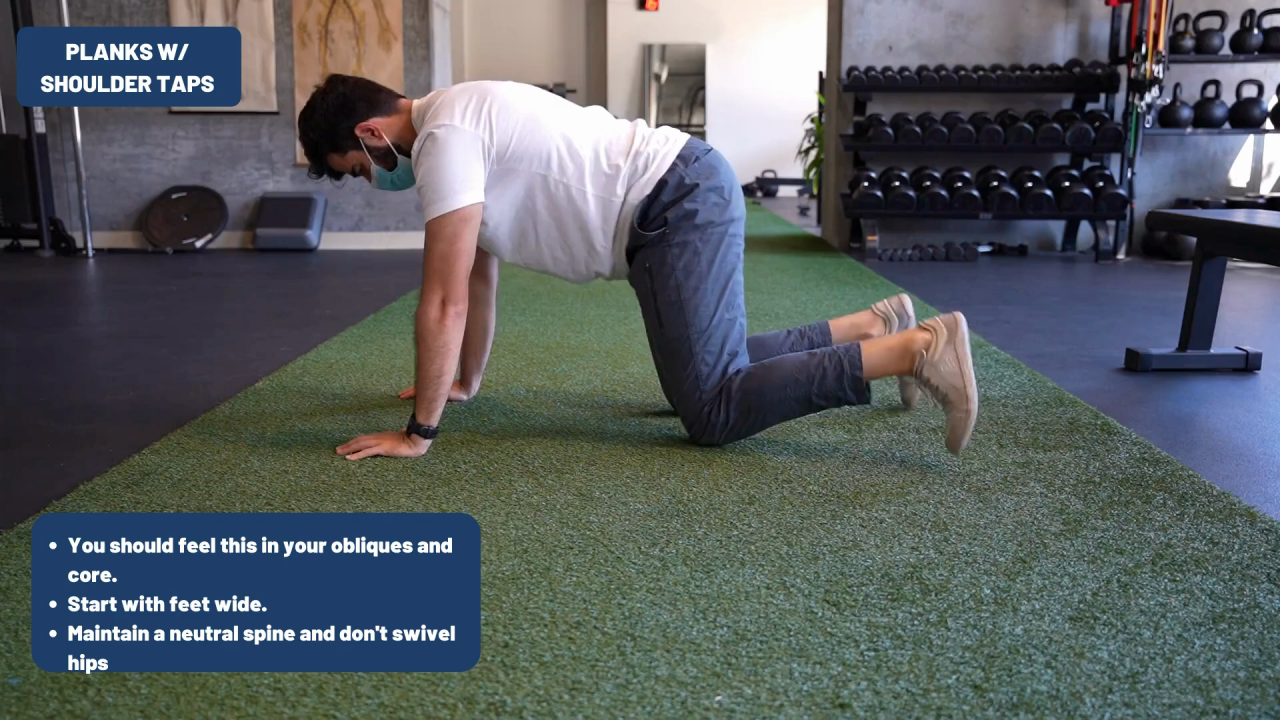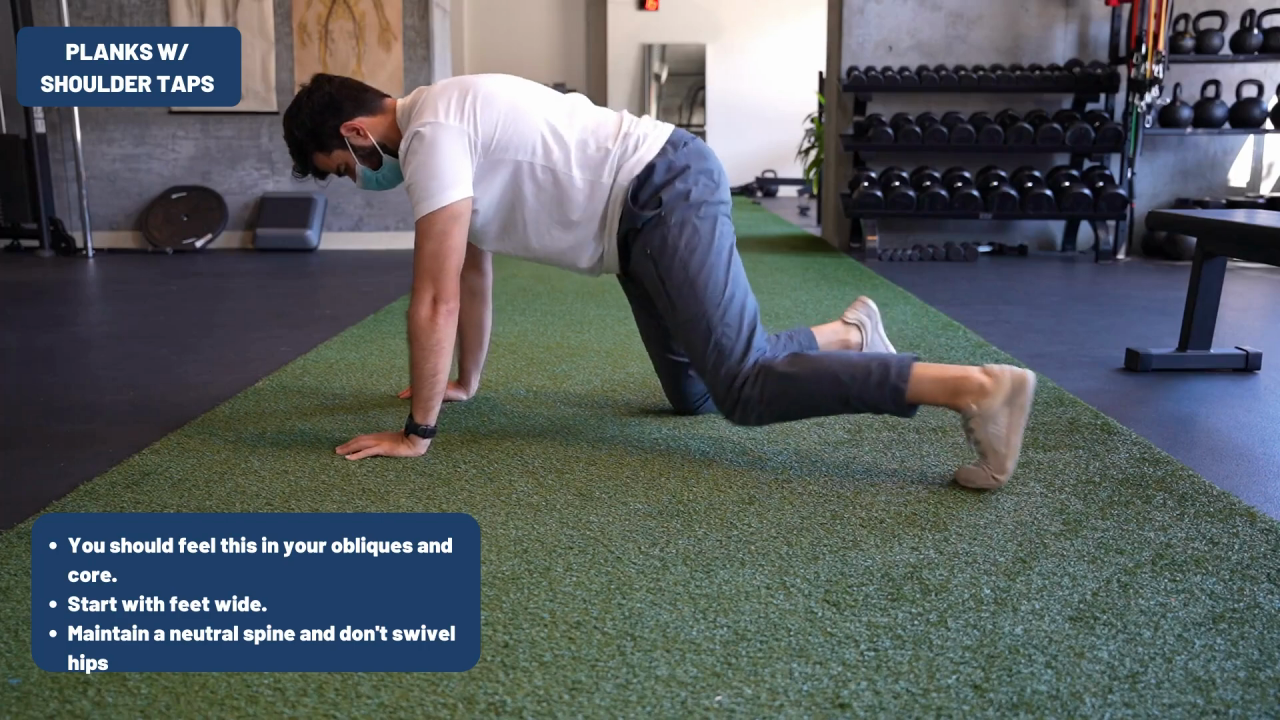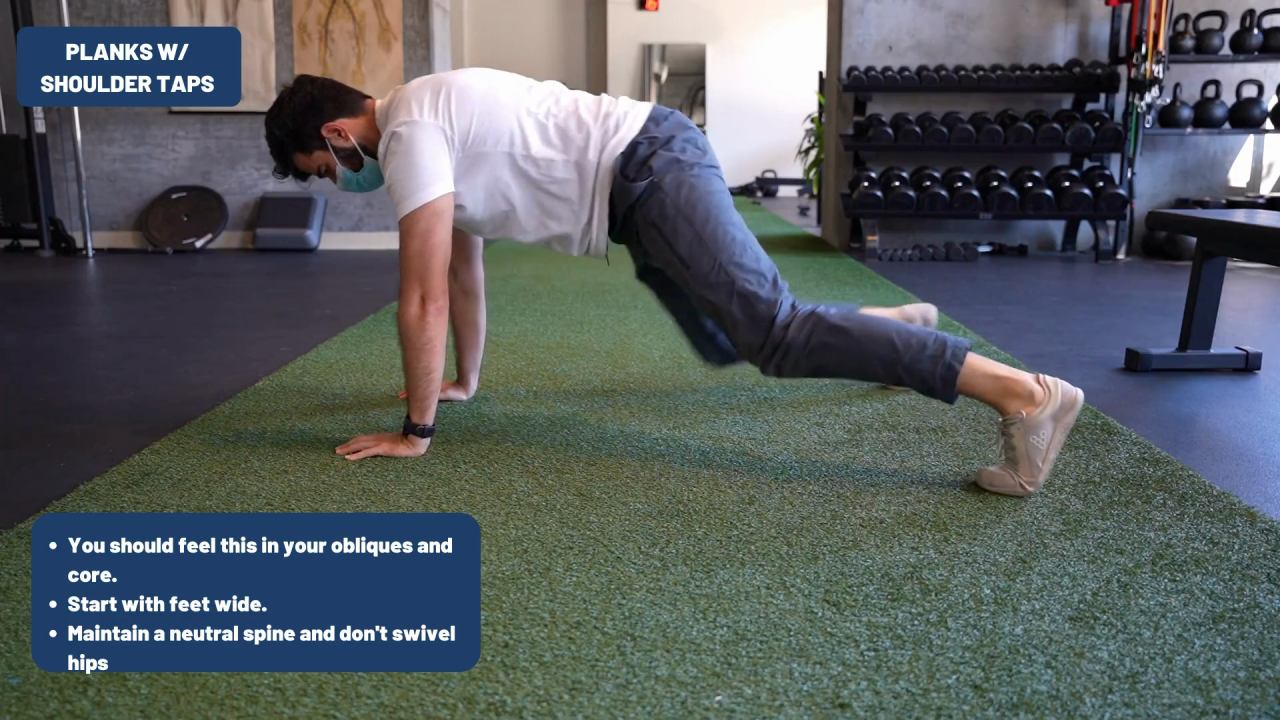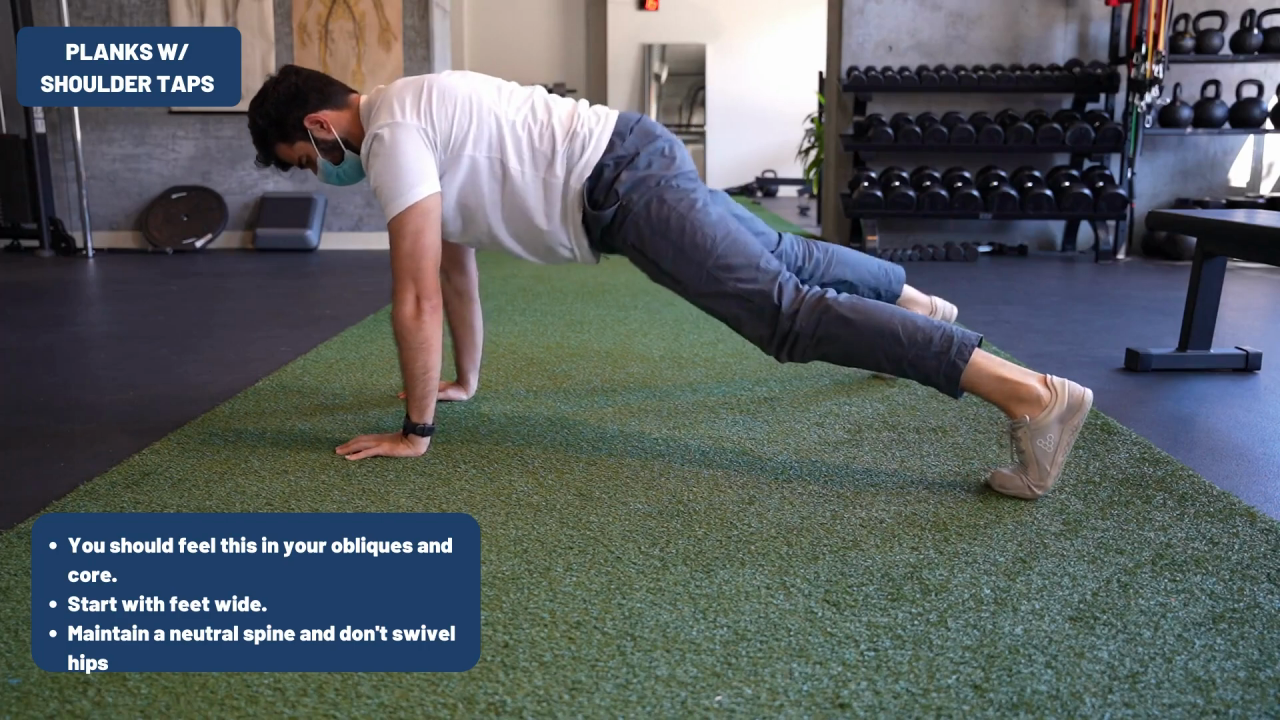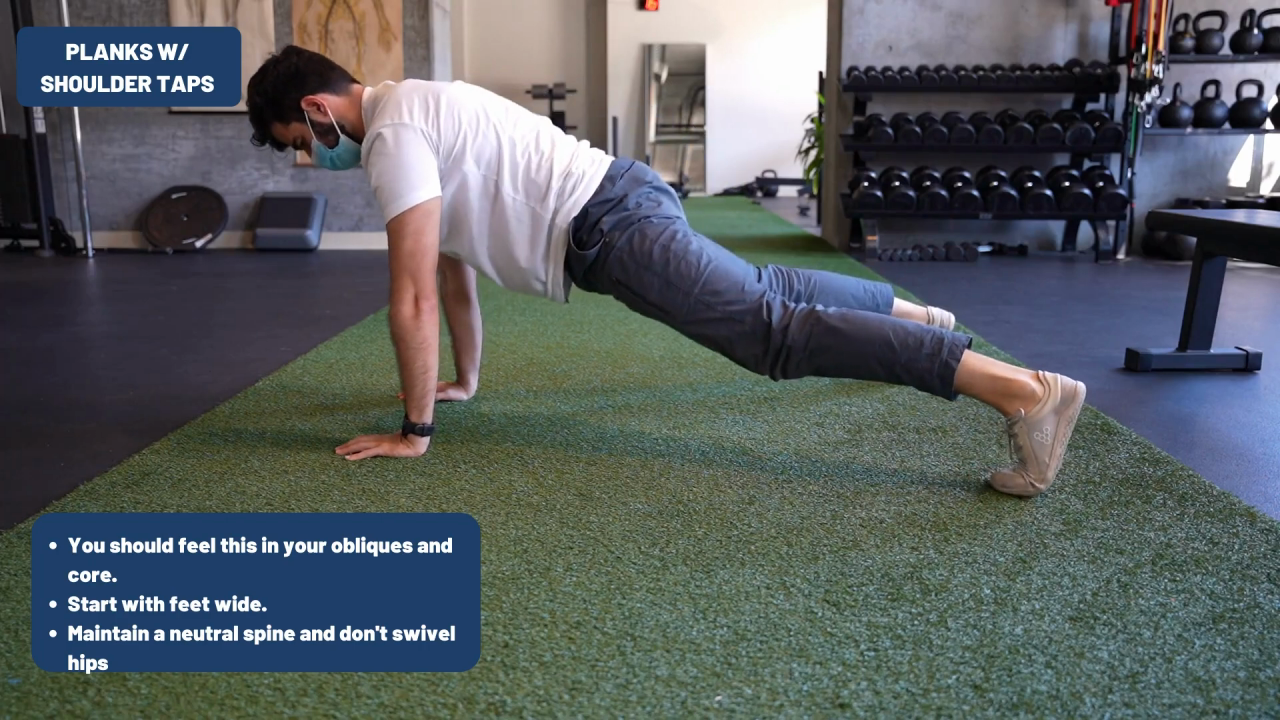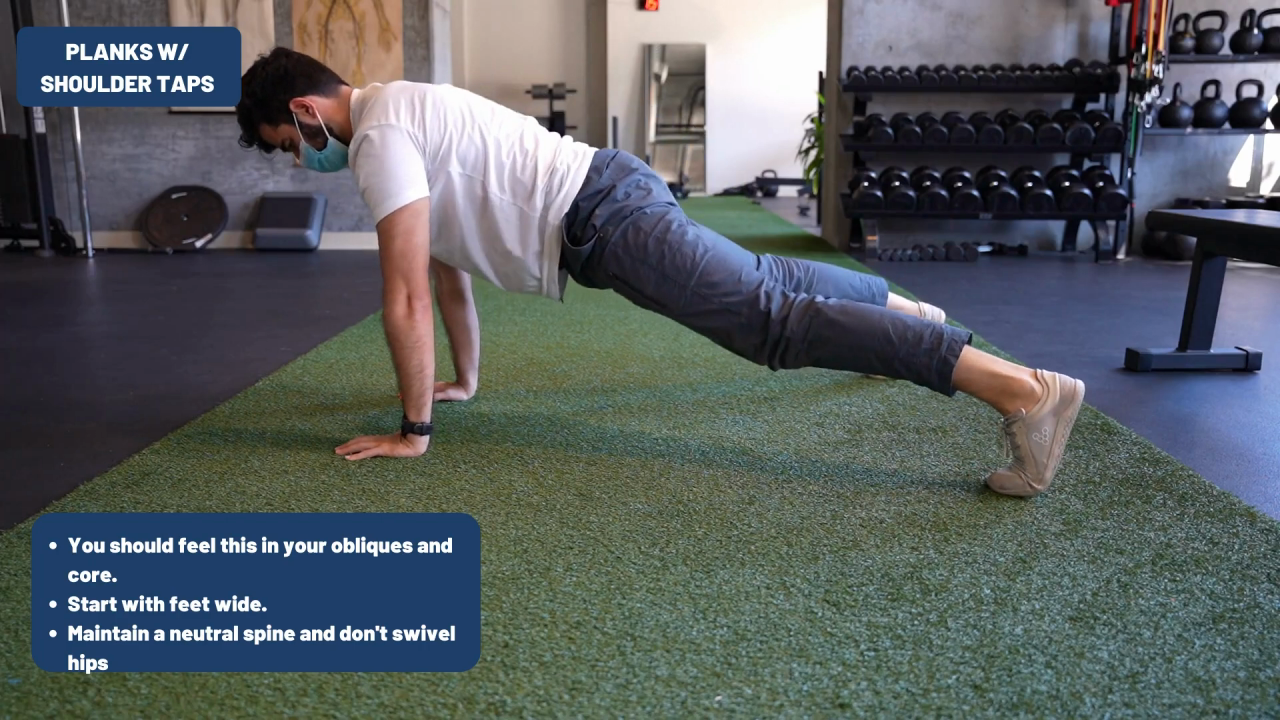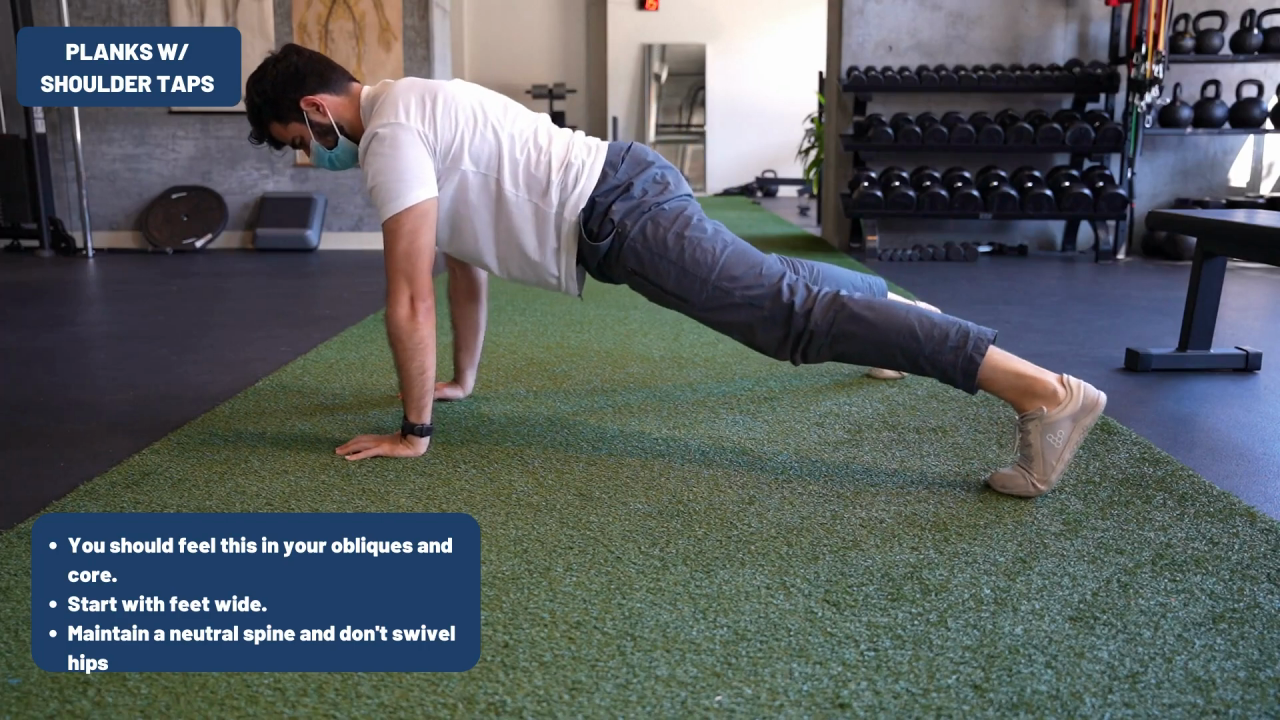
dt=0.2s
person 1, frame 1
left shoulder: (442, 141)
right shoulder: (457, 123)
left elbow: (444, 297)
right elbow: (478, 273)
left wrist: (417, 430)
right wrist: (464, 380)
left hip: (680, 204)
right hip: (679, 196)
left knee: (713, 411)
right knee: (705, 372)
left ankle: (919, 349)
right ankle: (876, 323)
person 1, frame 2
left shoulder: (429, 136)
right shoulder: (445, 122)
left elbow: (436, 296)
right elbow: (473, 268)
left wrist: (416, 429)
right wrist: (464, 380)
left hip: (668, 193)
right hip: (657, 193)
left knee: (743, 388)
right knee: (692, 391)
left ankle: (981, 389)
right ankle: (847, 334)
person 1, frame 3
left shoulder: (405, 136)
right shoulder: (427, 120)
left elbow: (422, 295)
right elbow: (462, 264)
left wrist: (415, 428)
right wrist: (463, 378)
left hip: (649, 167)
right hip: (650, 163)
left knee: (776, 329)
right knee: (722, 340)
left ankle: (1024, 395)
right ankle: (902, 320)
person 1, frame 4
left shoulder: (390, 134)
right shoulder: (412, 115)
left elbow: (418, 294)
right elbow: (455, 259)
left wrist: (414, 428)
right wrist: (463, 378)
left hip: (624, 184)
right hip: (632, 164)
left knee: (781, 310)
right knee: (770, 258)
left ankle: (1031, 396)
right ankle: (921, 306)
person 1, frame 5
left shoulder: (391, 133)
right shoulder: (414, 110)
left elbow: (414, 297)
right elbow: (454, 265)
left wrist: (414, 428)
right wrist: (466, 378)
left hip: (610, 224)
right hip: (621, 204)
left knee: (773, 331)
right knee: (762, 288)
left ankle: (1024, 392)
right ankle: (918, 316)
person 1, frame 6
left shoulder: (378, 137)
right shoulder: (402, 113)
left elbow: (406, 297)
right elbow: (450, 263)
left wrist: (413, 428)
right wrist: (465, 378)
left hip: (602, 219)
right hip: (611, 198)
left knee: (769, 319)
right knee: (757, 277)
left ankle: (1025, 390)
right ankle: (909, 310)
person 1, frame 7
left shoulder: (387, 135)
right shoulder: (411, 108)
left elbow: (410, 297)
right elbow: (474, 243)
left wrist: (413, 429)
right wrist: (461, 373)
left hip: (618, 215)
right hip: (623, 189)
left knee: (789, 314)
right knee: (771, 278)
left ankle: (1045, 393)
right ankle: (903, 307)
